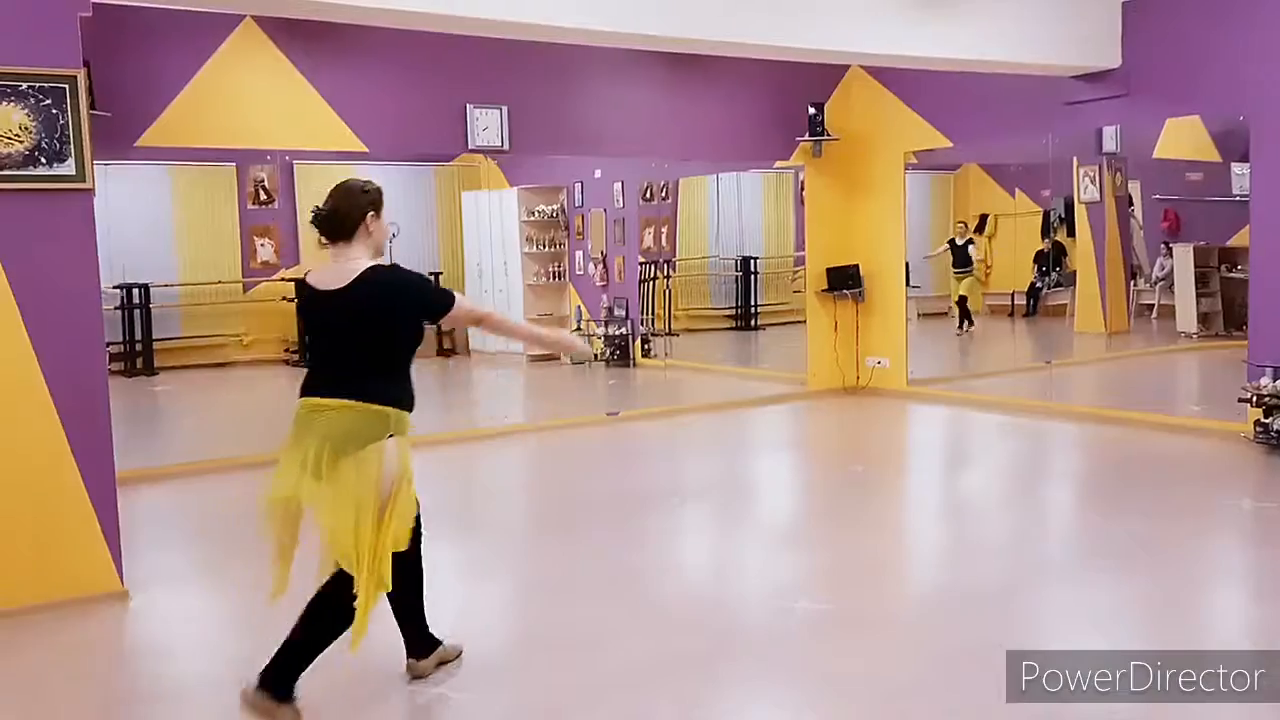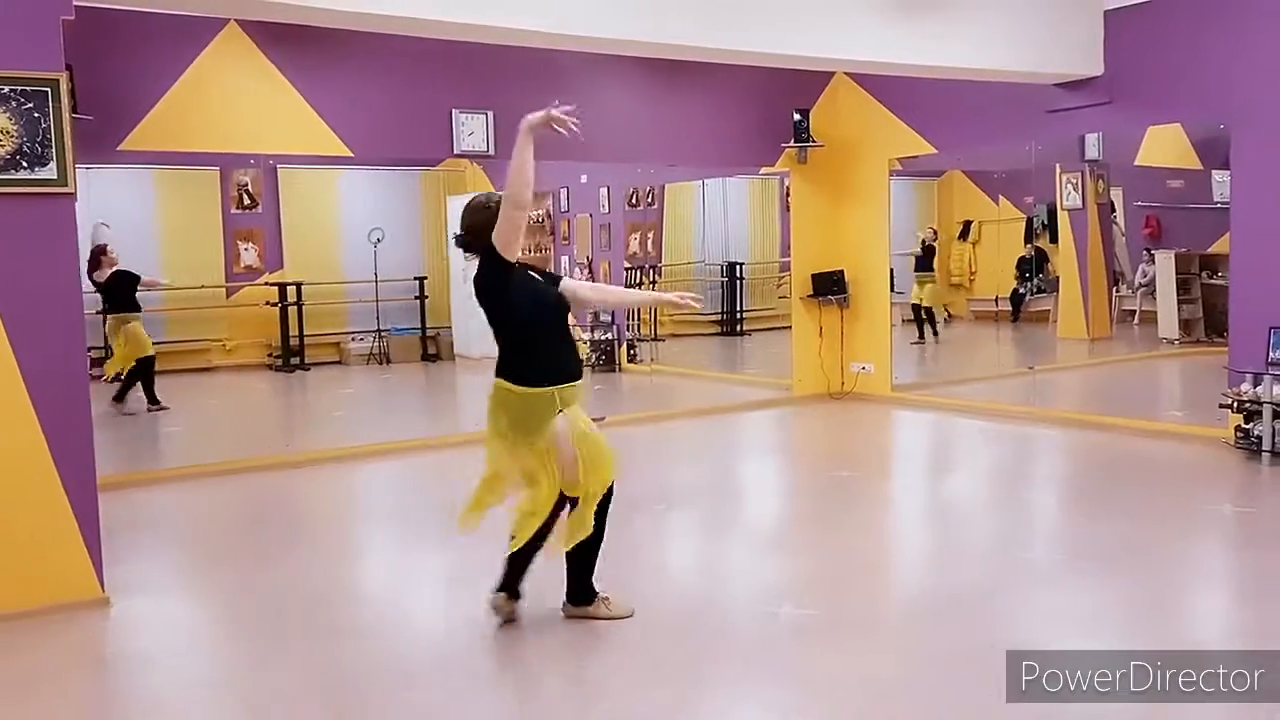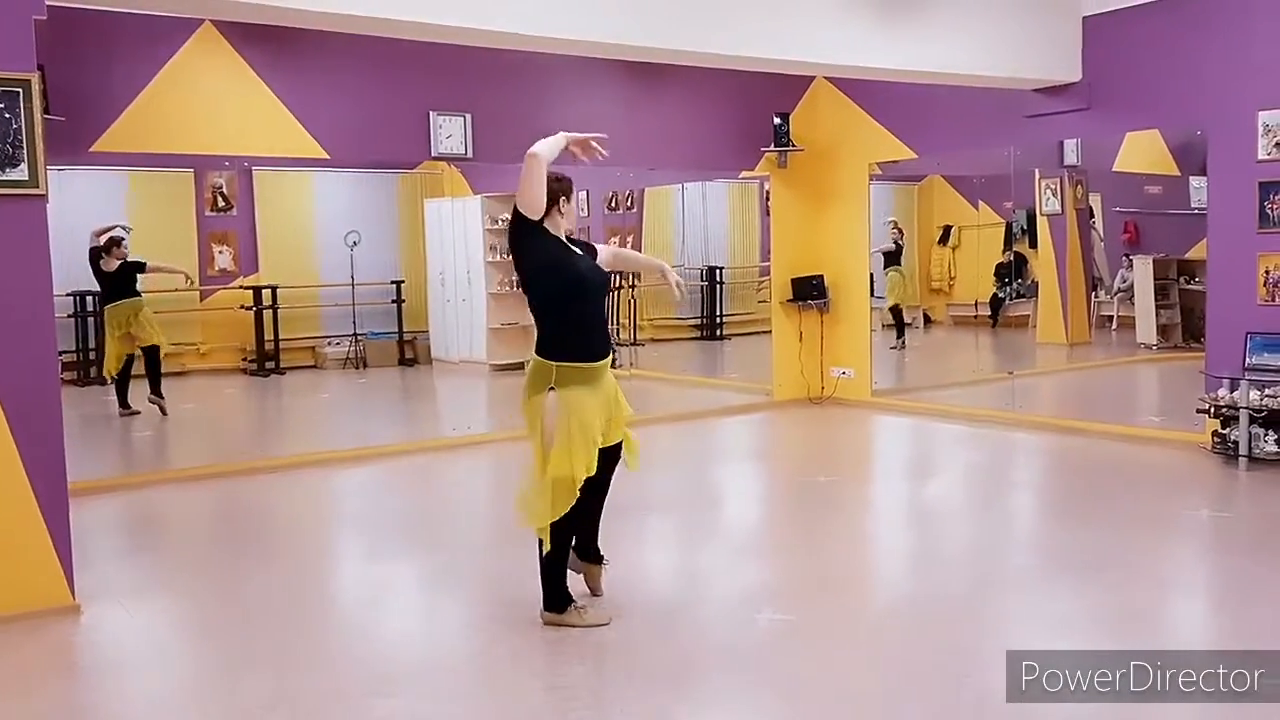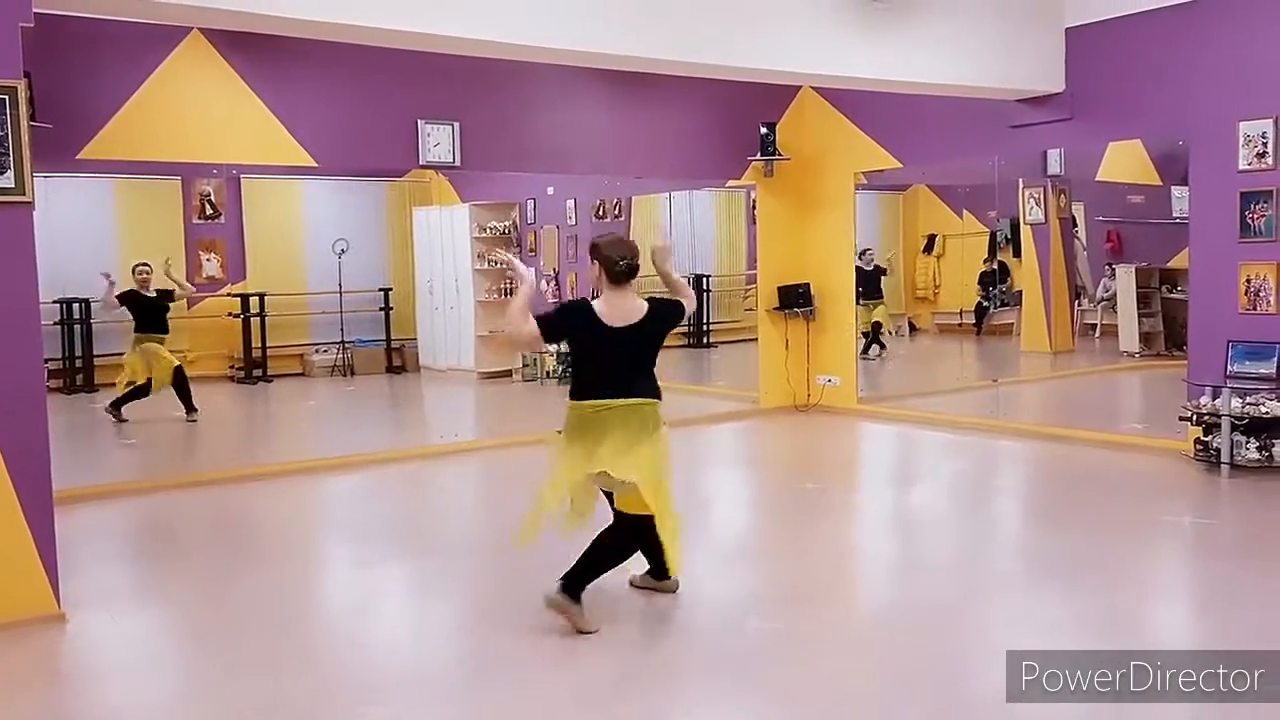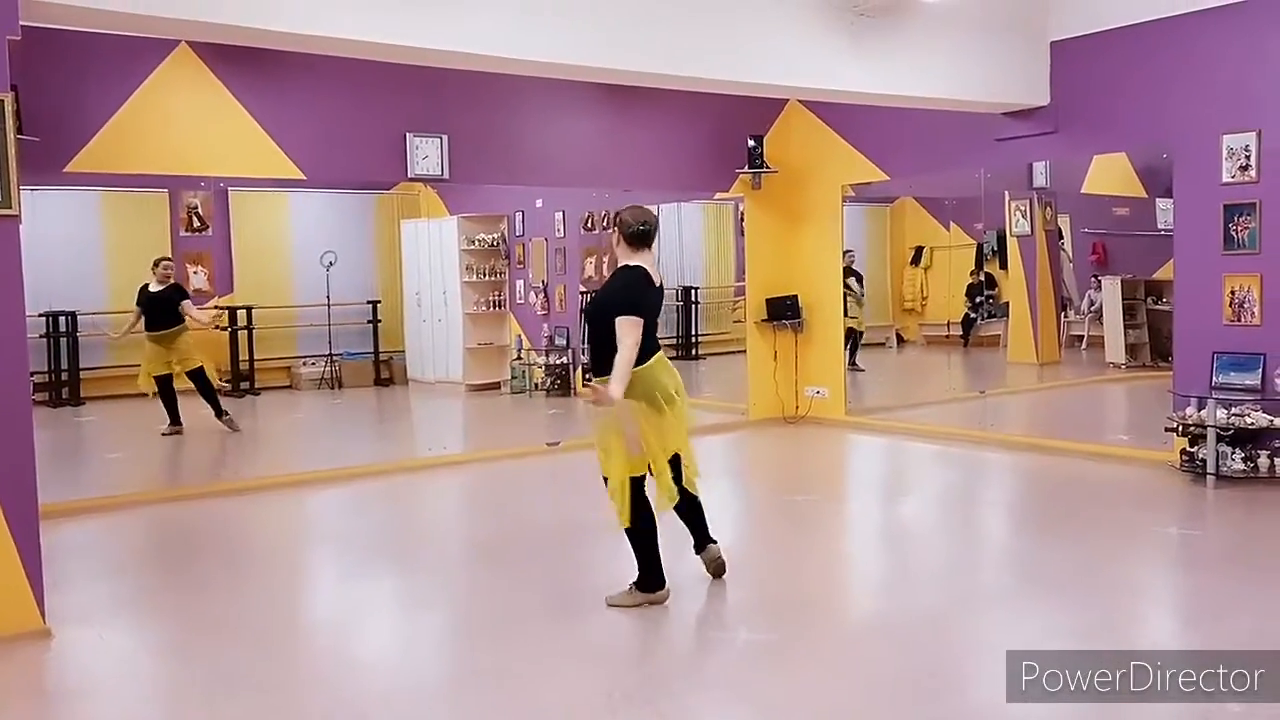
dt=0.7s
person 1, frame 1
left shoulder: (311, 285)
right shoulder: (393, 284)
right elbow: (472, 316)
right wrist: (543, 335)
left hip: (318, 426)
right hip: (368, 434)
left knee: (401, 536)
right knee: (365, 560)
left ankle: (422, 646)
person 1, frame 2
left shoulder: (524, 277)
right shoulder: (494, 278)
left elbow: (593, 294)
right elbow: (519, 200)
left wrist: (657, 298)
right wrist: (527, 130)
left hip: (525, 404)
right hip: (542, 408)
left knee: (554, 495)
right knee: (593, 491)
left ankle: (508, 589)
right ankle: (580, 597)
person 1, frame 3
left shoulder: (572, 249)
right shoulder: (532, 242)
left elbow: (613, 256)
right elbow: (535, 158)
left wrist: (658, 266)
right wrist: (568, 139)
left hip: (592, 377)
right hip: (562, 384)
left knee: (607, 458)
right knee: (565, 489)
left ankle: (586, 551)
right ankle: (556, 604)
person 1, frame 4
left shoulder: (578, 314)
right shoulder: (657, 314)
left elbow: (519, 335)
right elbow: (688, 301)
left wrist: (525, 284)
right wrist: (664, 268)
left hip: (588, 425)
right hip: (638, 425)
left knee: (626, 506)
right knee: (640, 517)
left ankle: (659, 571)
right ankle: (569, 589)
person 1, frame 5
left shoulder: (627, 278)
right shoulder: (646, 275)
left elbow: (627, 343)
left wrist: (614, 391)
left hip: (636, 393)
right hip: (656, 382)
left knee: (627, 487)
right knee: (673, 467)
left ankle: (651, 584)
right ankle: (706, 544)
